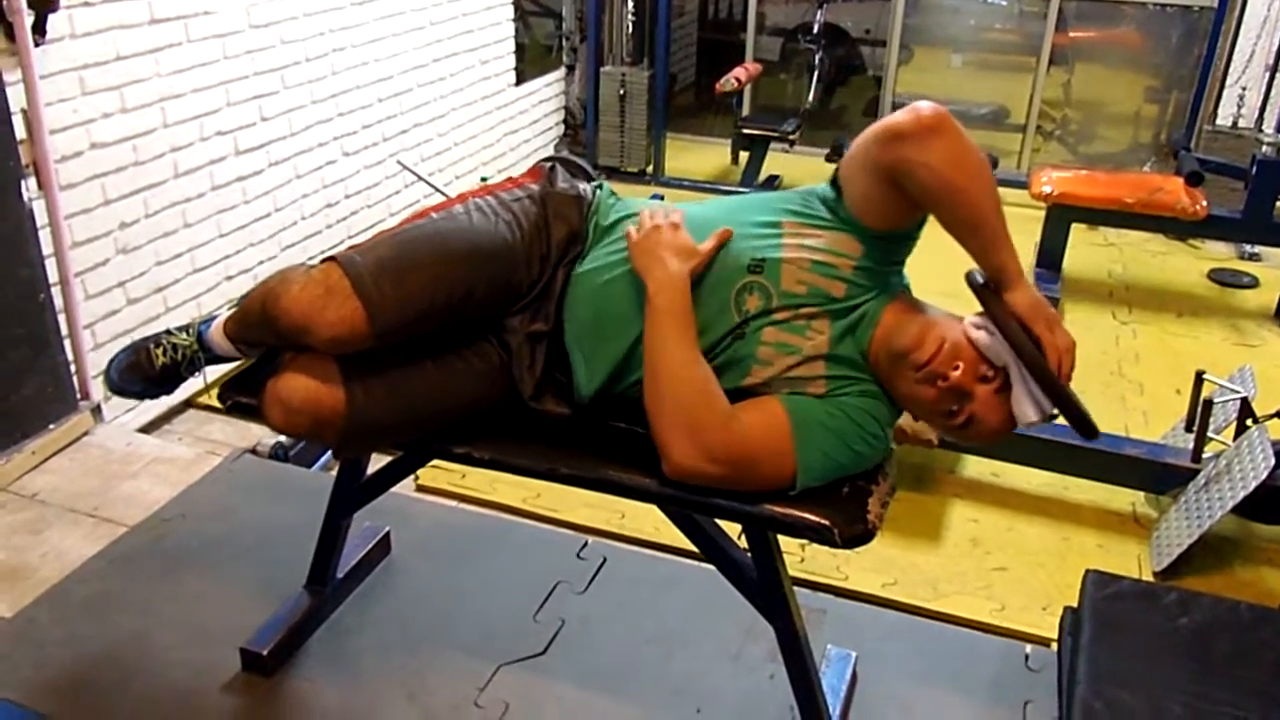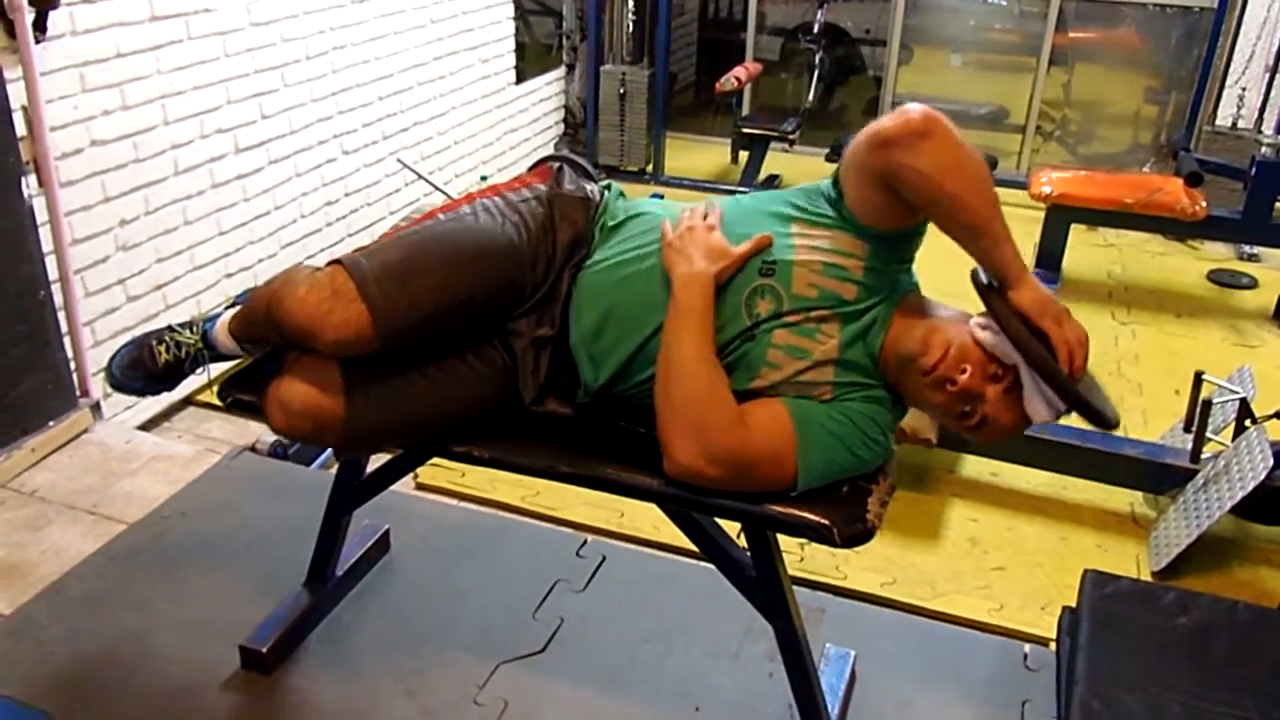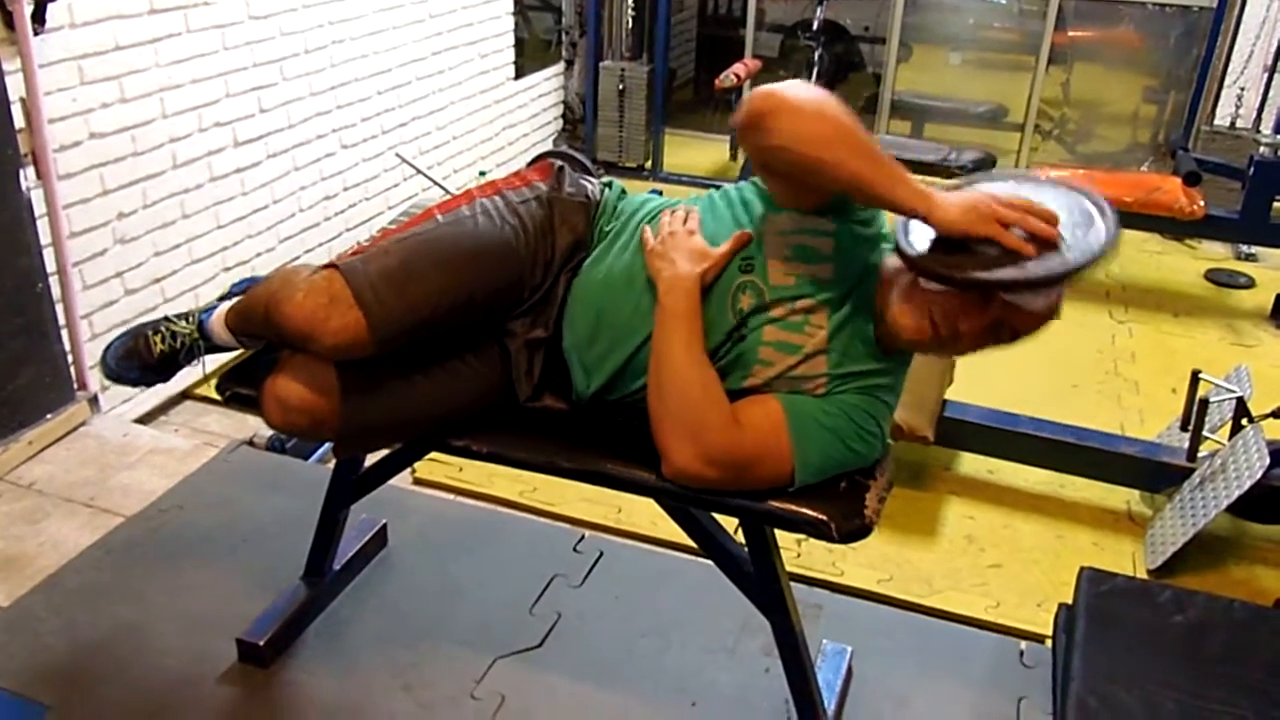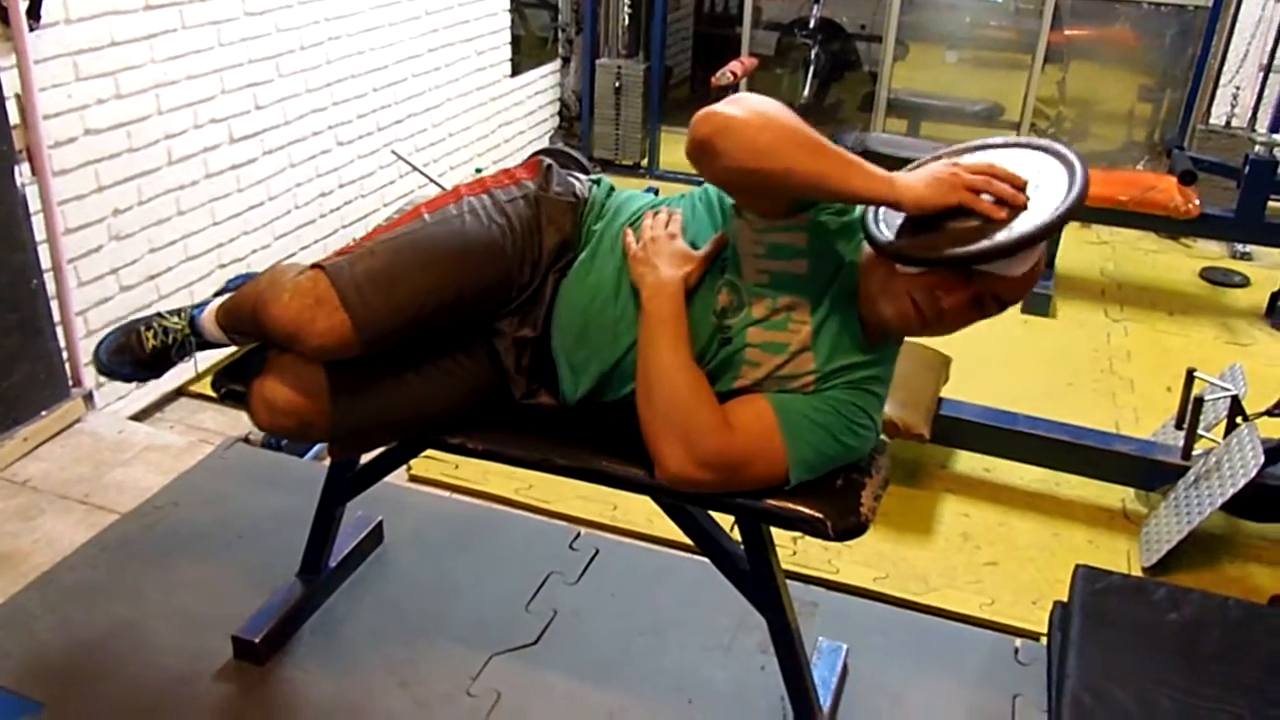
dt=0.3s
person 1, frame 1
left shoulder: (851, 428)
right shoulder: (873, 247)
left elbow: (695, 450)
right elbow: (920, 132)
left wrist: (666, 283)
right wrist: (1016, 287)
left hip: (538, 362)
left knee: (298, 403)
right knee: (319, 310)
left ankle: (258, 358)
right ankle: (223, 332)
person 1, frame 2
left shoulder: (858, 429)
right shoulder: (885, 238)
left elbow: (698, 452)
right elbow: (910, 133)
left wrist: (693, 281)
right wrist: (1020, 278)
left hip: (545, 364)
left knee: (300, 409)
right knee: (326, 314)
left ankle: (275, 347)
right ankle: (234, 328)
person 1, frame 3
left shoulder: (854, 414)
right shoulder: (852, 222)
left elbow: (696, 455)
right elbow: (770, 111)
left wrist: (678, 285)
right wrist: (936, 202)
left hip: (540, 366)
left knee: (295, 403)
right knee: (324, 318)
left ankle: (266, 336)
right ankle: (232, 319)
person 1, frame 4
left shoulder: (846, 408)
right shoulder: (832, 209)
left elbow: (690, 458)
right elbow: (715, 132)
left wrist: (662, 288)
right wrist: (900, 183)
left hip: (530, 366)
left knee: (285, 406)
right knee: (309, 317)
left ankle: (257, 318)
right ankle: (223, 316)
